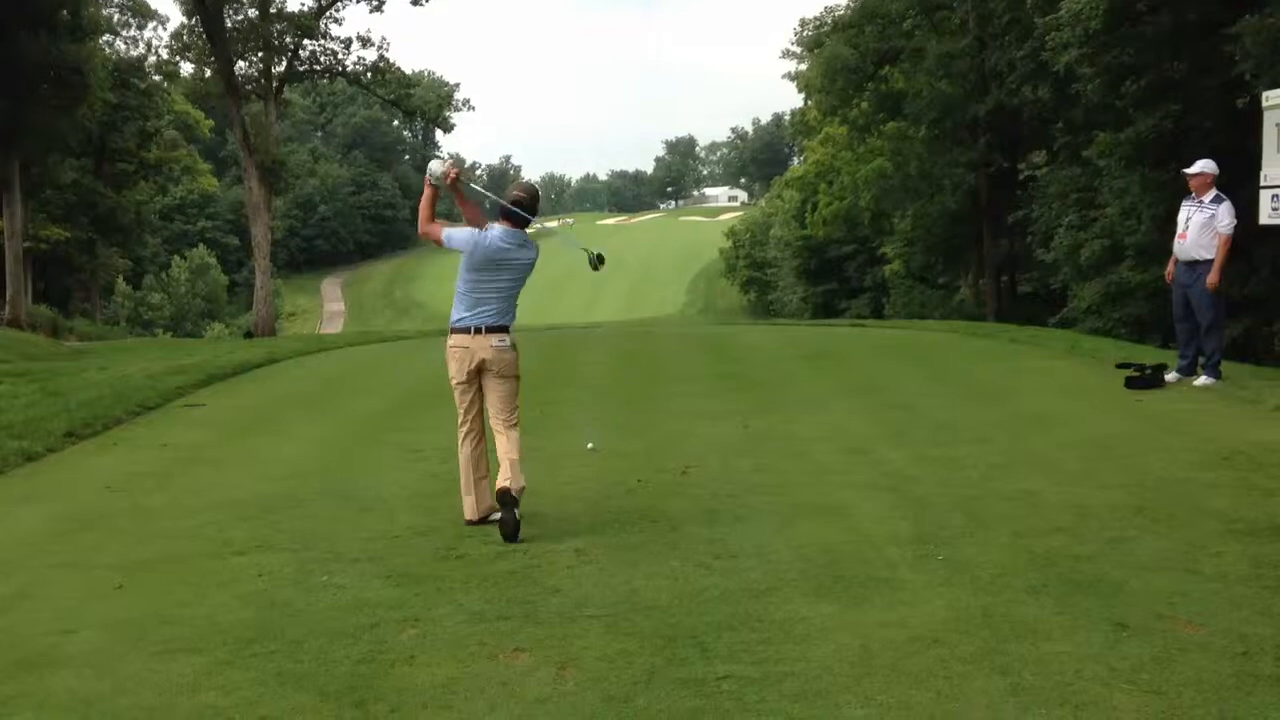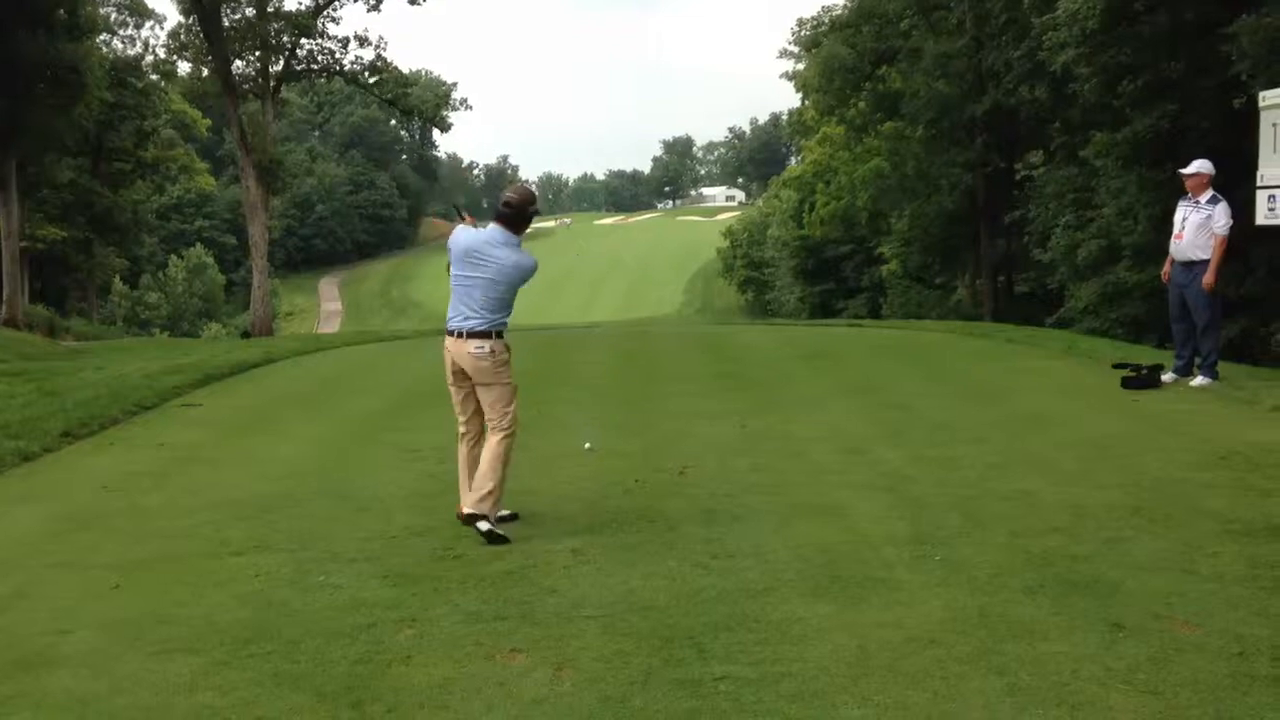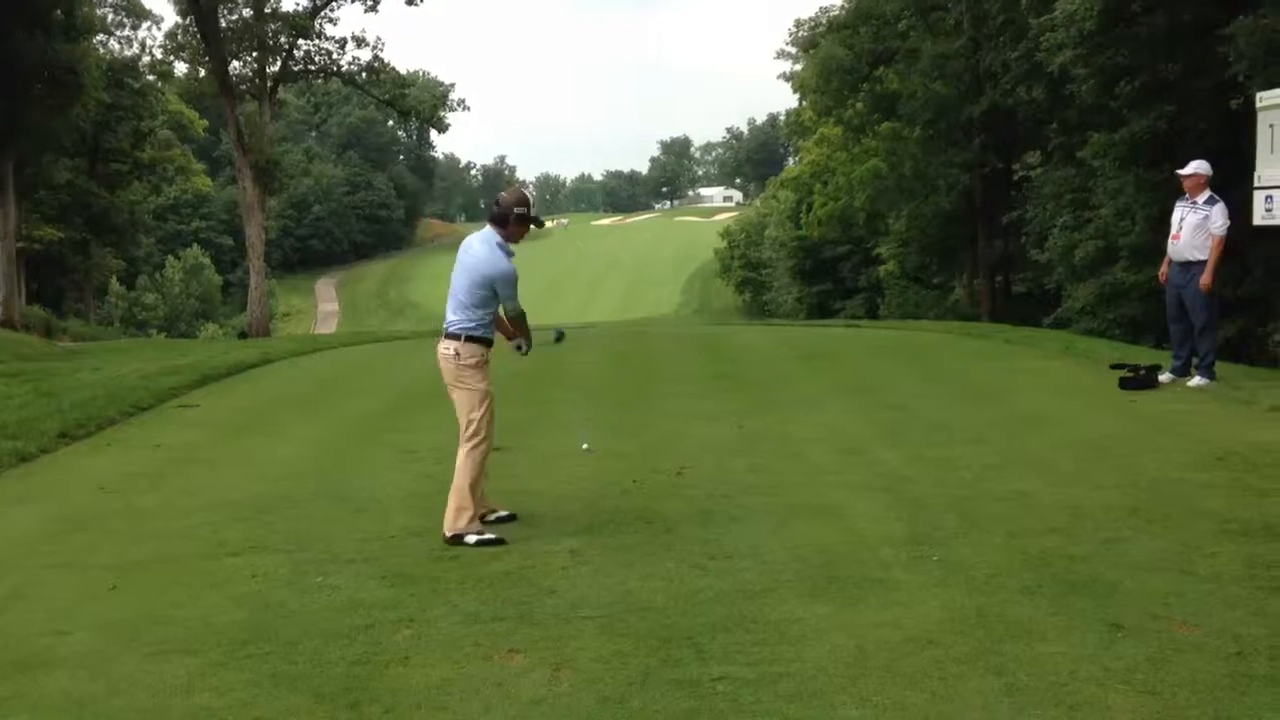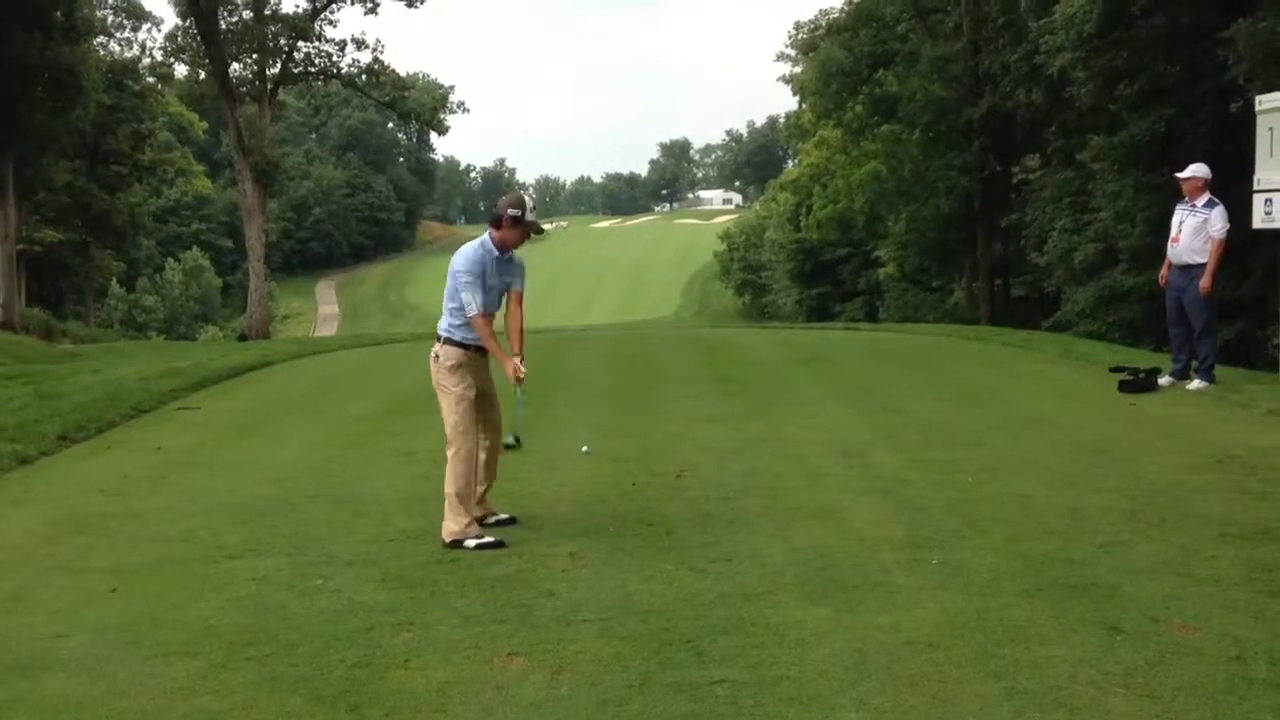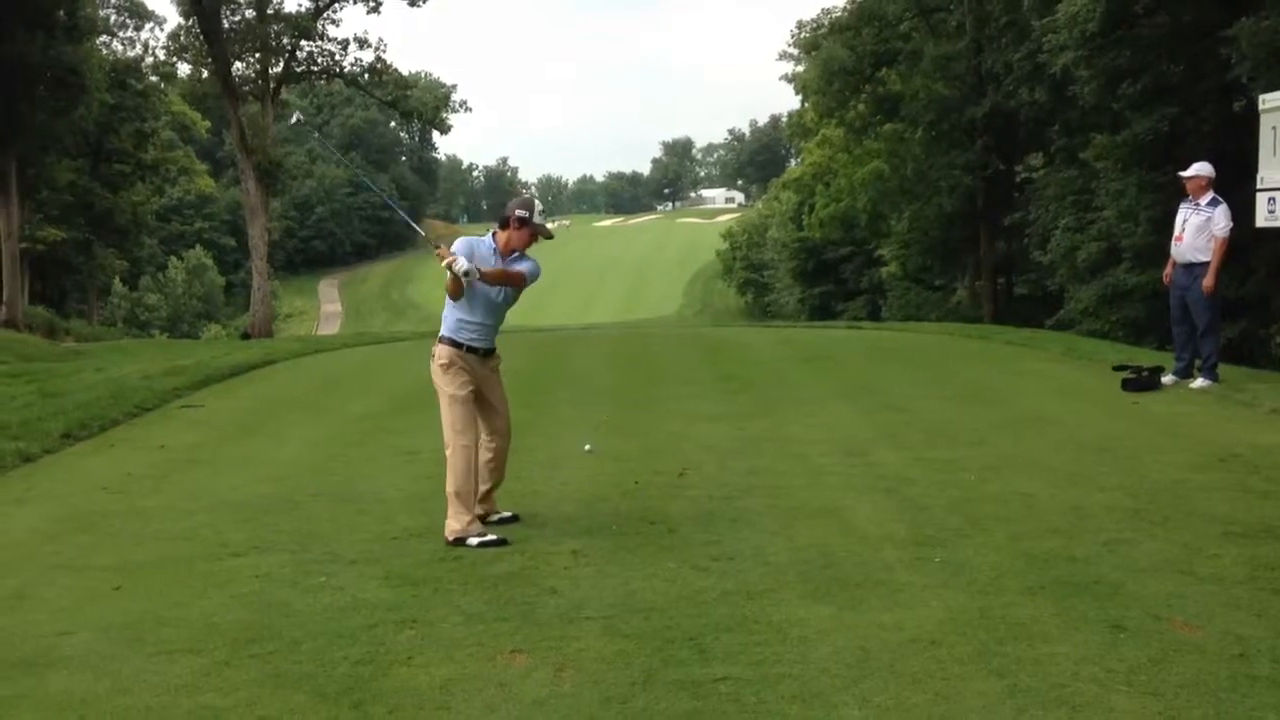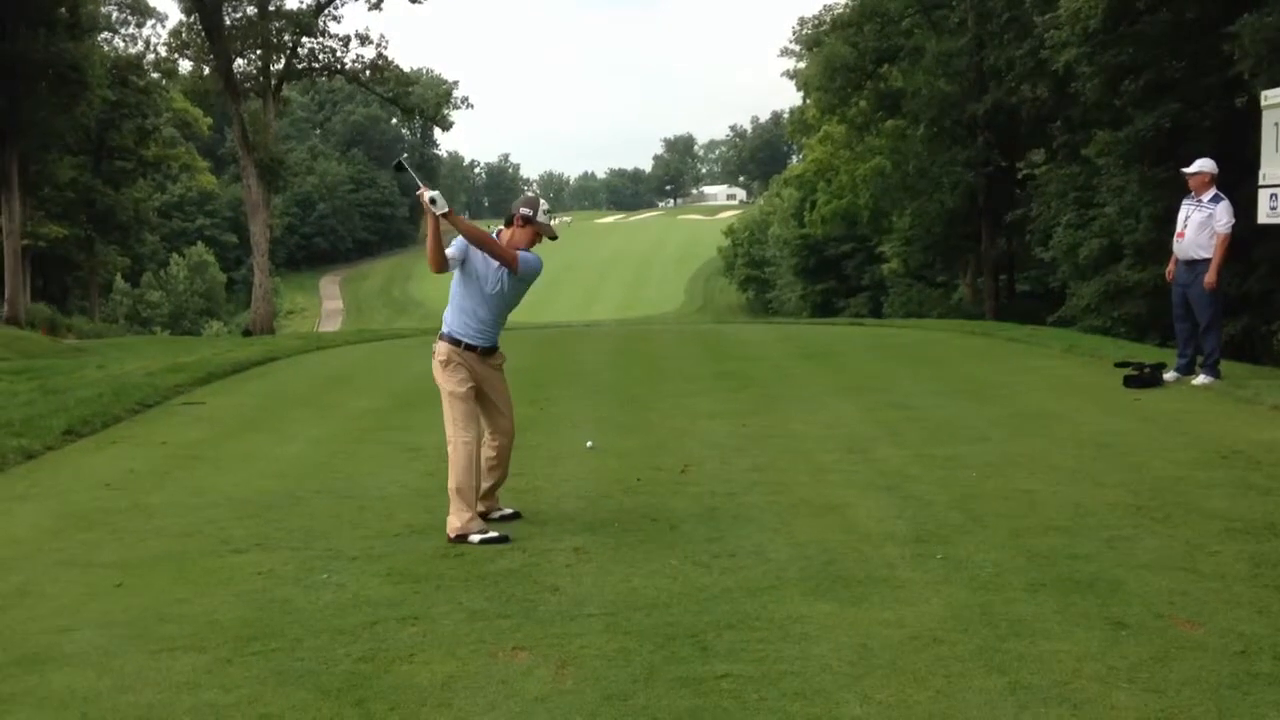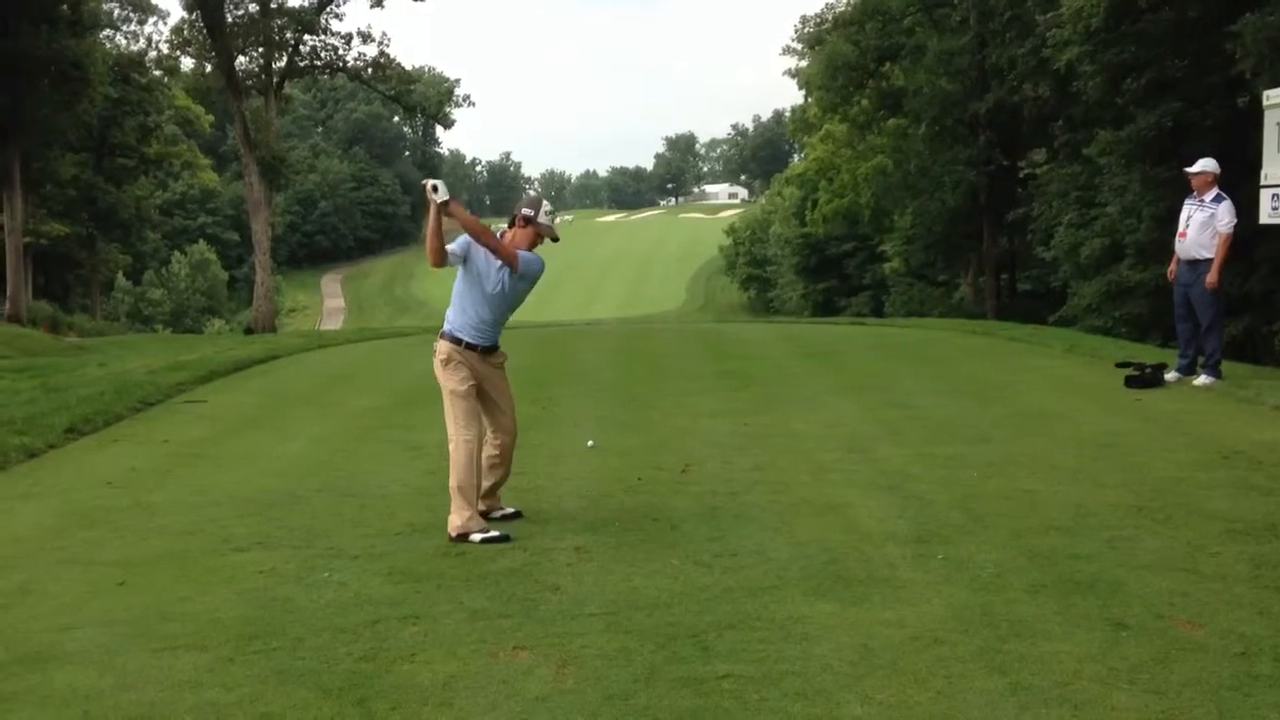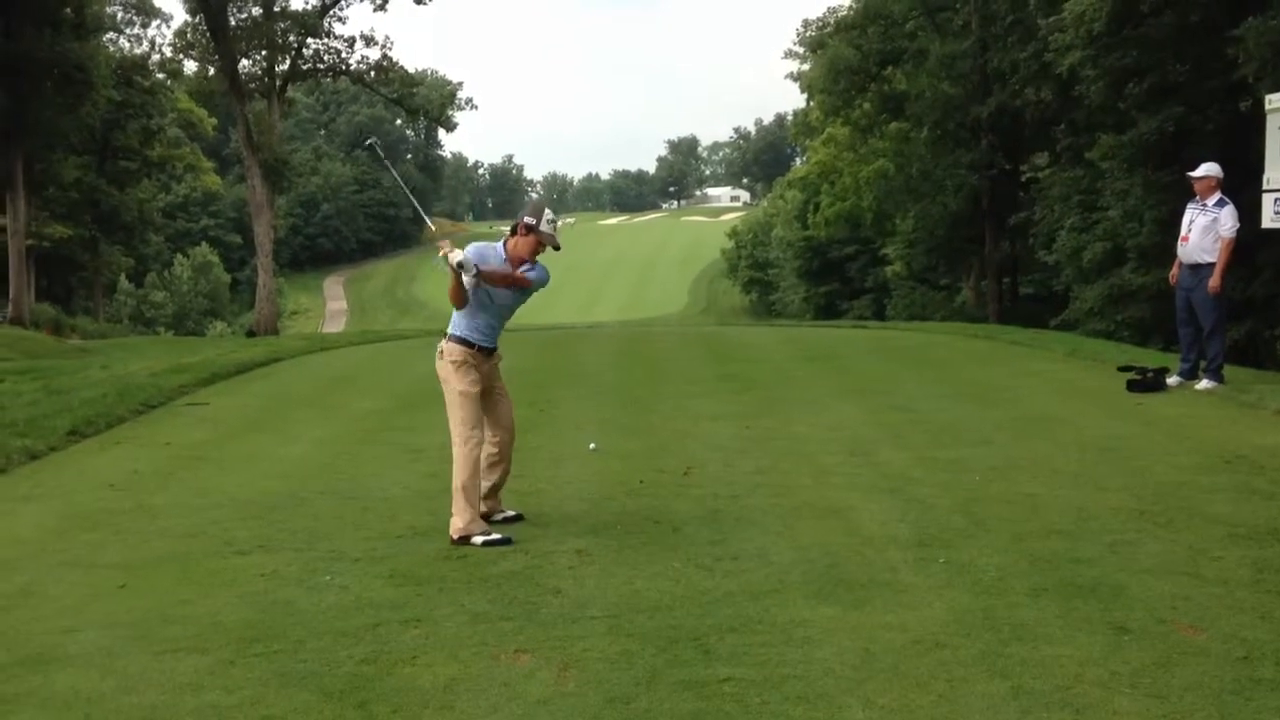
dt=0.2s
person 1, frame 1
left shoulder: (477, 243)
right shoulder: (531, 250)
left elbow: (424, 227)
left wrist: (433, 183)
right wrist: (457, 189)
left hip: (462, 343)
right hip: (500, 344)
left knee: (469, 427)
right knee: (505, 422)
left ankle: (478, 506)
right ankle: (508, 487)
person 1, frame 2
left shoulder: (463, 236)
right shoulder: (527, 263)
left hip: (454, 344)
right hip: (488, 348)
left knee: (469, 429)
right knee: (501, 428)
left ankle: (477, 505)
right ankle: (477, 505)
person 1, frame 3
left shoulder: (472, 241)
right shoulder: (503, 267)
right elbow: (515, 314)
left wrist: (505, 329)
right wrist: (523, 337)
left hip: (452, 346)
right hip: (468, 352)
left knee: (474, 431)
right knee: (477, 435)
left ankle: (476, 505)
right ankle: (459, 524)
person 1, frame 4
left shoulder: (514, 264)
right shoulder: (469, 256)
left elbow: (515, 311)
right elbow: (476, 318)
left wrist: (517, 357)
right wrist: (504, 359)
left hip: (475, 358)
right hip: (452, 356)
left knee: (489, 435)
right knee: (463, 440)
left ankle: (478, 508)
right ankle: (458, 528)
person 1, frame 5
left shoulder: (528, 266)
right shoulder: (467, 245)
left elbow: (507, 278)
right elbow: (454, 292)
left wrist: (475, 272)
right wrist: (455, 270)
left hip: (487, 358)
right hip: (453, 356)
left knee: (498, 434)
right knee: (462, 440)
left ankle: (483, 506)
right ankle: (461, 526)
person 1, frame 6
left shoulder: (531, 264)
right shoulder: (466, 242)
left elbow: (490, 248)
right elbow: (438, 265)
left wrist: (447, 215)
right wrist: (434, 221)
left hip: (489, 357)
right hip: (453, 354)
left knee: (502, 433)
right knee: (465, 437)
left ankle: (485, 503)
right ankle: (462, 523)
person 1, frame 7
left shoulder: (534, 265)
right shoulder: (471, 244)
left elbow: (490, 242)
right elbow: (436, 259)
left wrist: (451, 205)
right wrist: (435, 209)
left hip: (490, 356)
right hip: (454, 353)
left knee: (504, 432)
right knee: (466, 436)
left ankle: (486, 502)
right ankle: (463, 522)
person 1, frame 8
left shoulder: (538, 274)
right shoulder: (476, 253)
left elbow: (508, 280)
right elbow: (459, 303)
left wrist: (474, 271)
right wrist: (456, 269)
left hip: (487, 357)
right hip: (458, 354)
left knee: (502, 433)
right knee: (469, 438)
left ankle: (488, 505)
right ankle: (466, 525)
person 2, frame 1
left shoulder: (1221, 205)
right shoulder: (1186, 202)
left elbow: (1225, 240)
left wrist: (1215, 272)
right wrist: (1171, 263)
left hip: (1203, 269)
right hip: (1182, 267)
left knee: (1208, 322)
right knee: (1182, 319)
left ankle: (1211, 371)
right ankle: (1185, 366)
person 2, frame 2
left shoulder: (1217, 205)
right shoulder: (1183, 202)
left elbow: (1221, 240)
left wrist: (1211, 272)
right wrist: (1168, 263)
left hip: (1200, 269)
right hip: (1179, 268)
left knee: (1205, 322)
right knee: (1179, 320)
left ankle: (1208, 371)
right ankle: (1181, 367)
person 2, frame 3
left shoulder: (1214, 206)
right shoulder: (1180, 202)
left elbow: (1218, 241)
left wrist: (1208, 273)
right wrist: (1165, 264)
left hip: (1197, 270)
right hip: (1176, 269)
left knee: (1202, 322)
right knee: (1176, 320)
left ankle: (1205, 371)
right ankle: (1179, 367)
person 2, frame 4
left shoulder: (1214, 209)
right shoulder: (1180, 206)
left elbow: (1217, 244)
left wrist: (1207, 276)
right wrist: (1165, 267)
left hip: (1196, 273)
right hip: (1176, 271)
left knee: (1201, 325)
right knee: (1176, 323)
left ankle: (1205, 374)
right ankle: (1179, 370)
person 2, frame 5
left shoulder: (1217, 207)
right shoulder: (1185, 205)
left elbow: (1221, 242)
left wrist: (1211, 275)
right wrist: (1170, 266)
left hip: (1200, 271)
right hip: (1180, 270)
left knee: (1205, 324)
right knee: (1180, 322)
left ankle: (1208, 373)
right ankle: (1182, 369)
person 2, frame 6
left shoulder: (1219, 204)
right shoulder: (1187, 201)
left elbow: (1222, 239)
left wrist: (1212, 271)
right wrist: (1172, 262)
left hip: (1202, 268)
right hip: (1182, 267)
left knee: (1207, 320)
right knee: (1182, 318)
left ankle: (1210, 369)
right ankle: (1184, 365)
person 2, frame 7
left shoulder: (1221, 204)
right shoulder: (1189, 200)
left elbow: (1224, 238)
left wrist: (1214, 271)
right wrist: (1174, 262)
left hip: (1204, 268)
right hip: (1184, 267)
left knee: (1209, 321)
right knee: (1183, 318)
left ankle: (1211, 370)
right ankle: (1185, 366)
person 2, frame 8
left shoulder: (1224, 208)
right shoulder: (1191, 205)
left elbow: (1227, 243)
left wrist: (1217, 275)
right wrist: (1176, 266)
left hip: (1206, 272)
right hip: (1186, 271)
left knee: (1210, 325)
right knee: (1185, 323)
left ankle: (1213, 374)
right ankle: (1187, 370)
